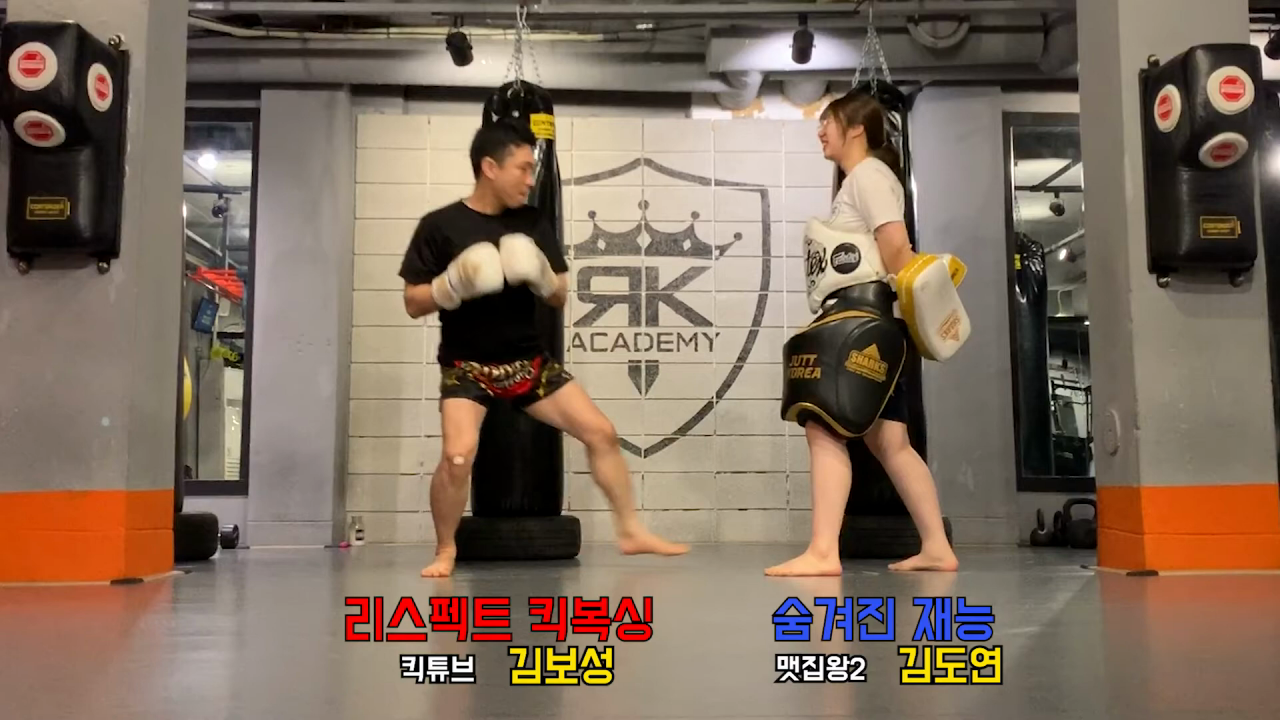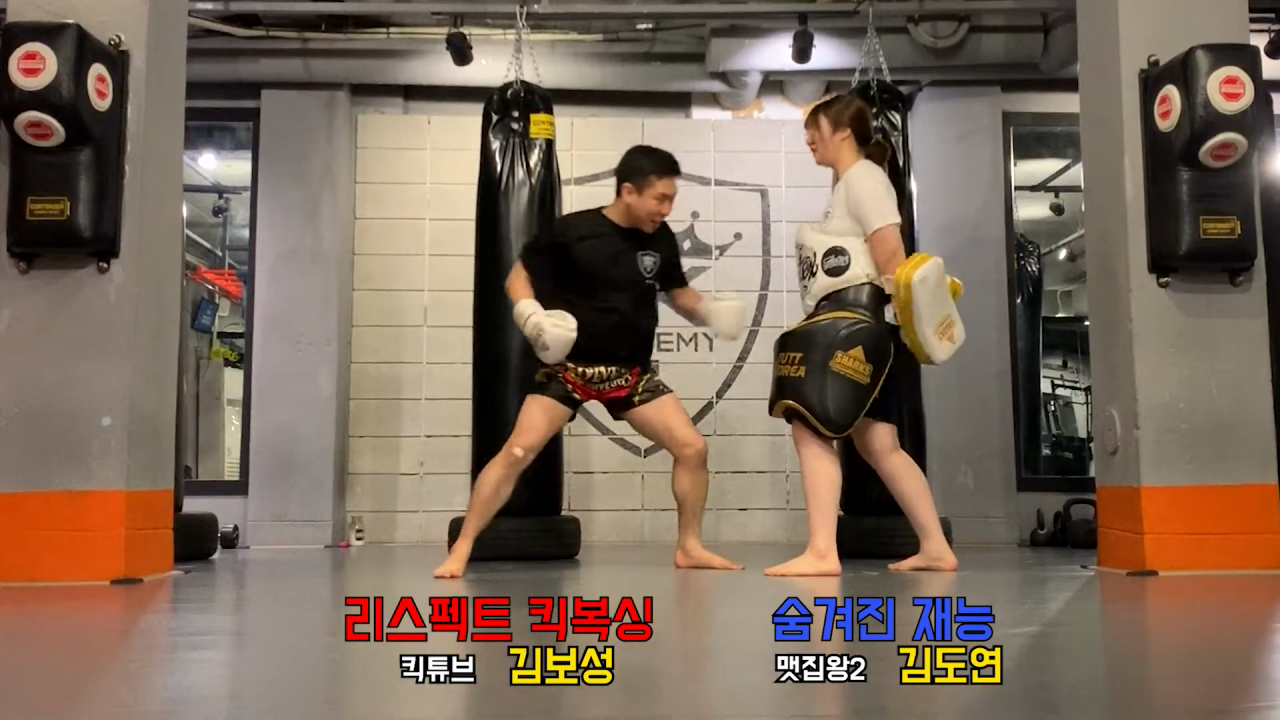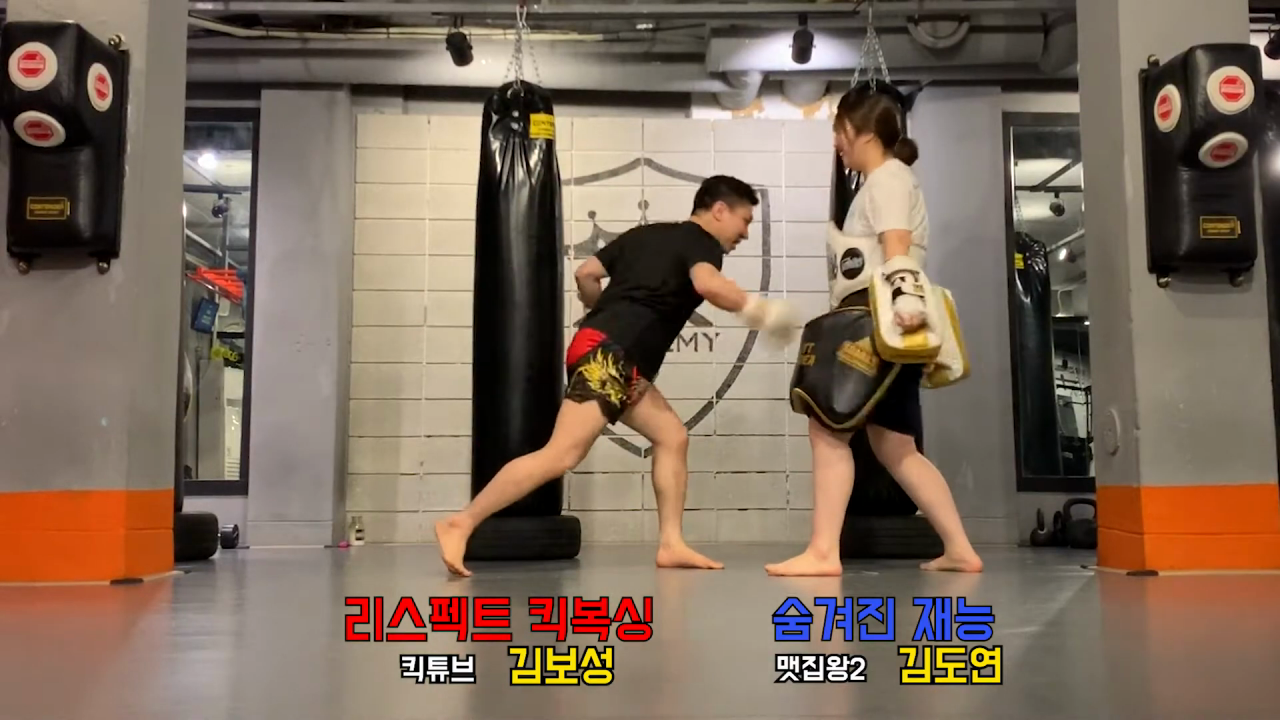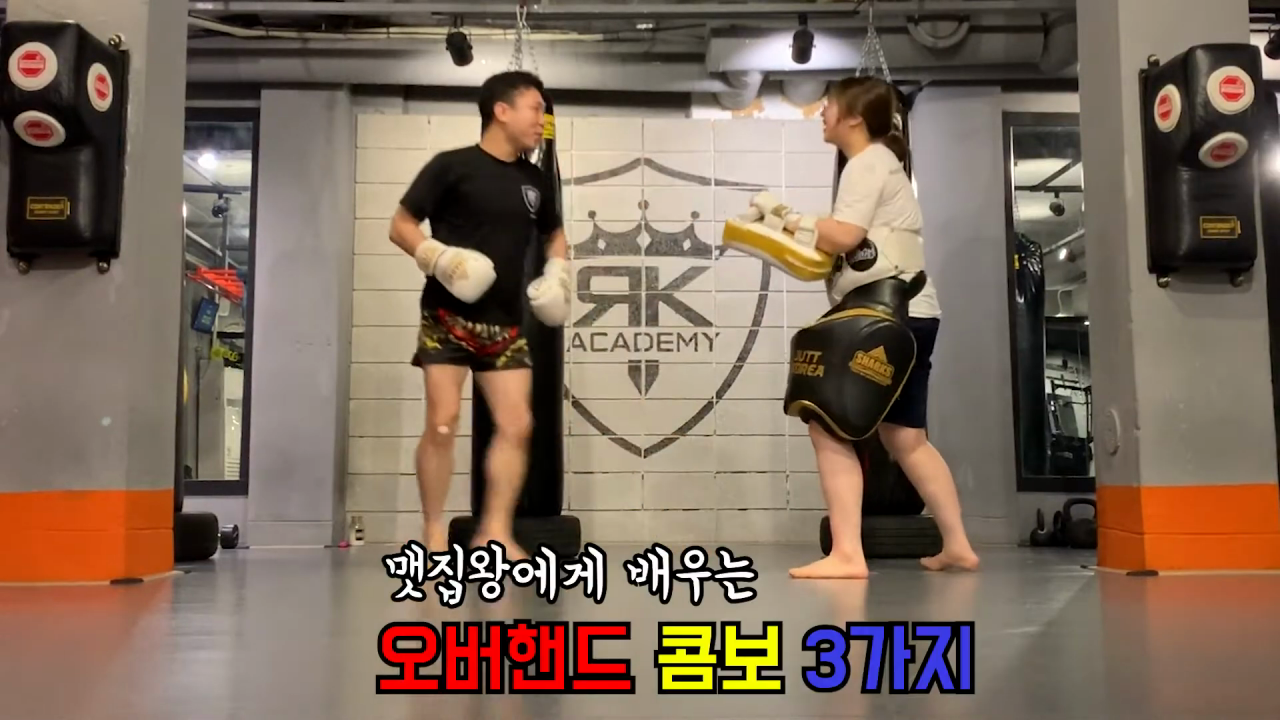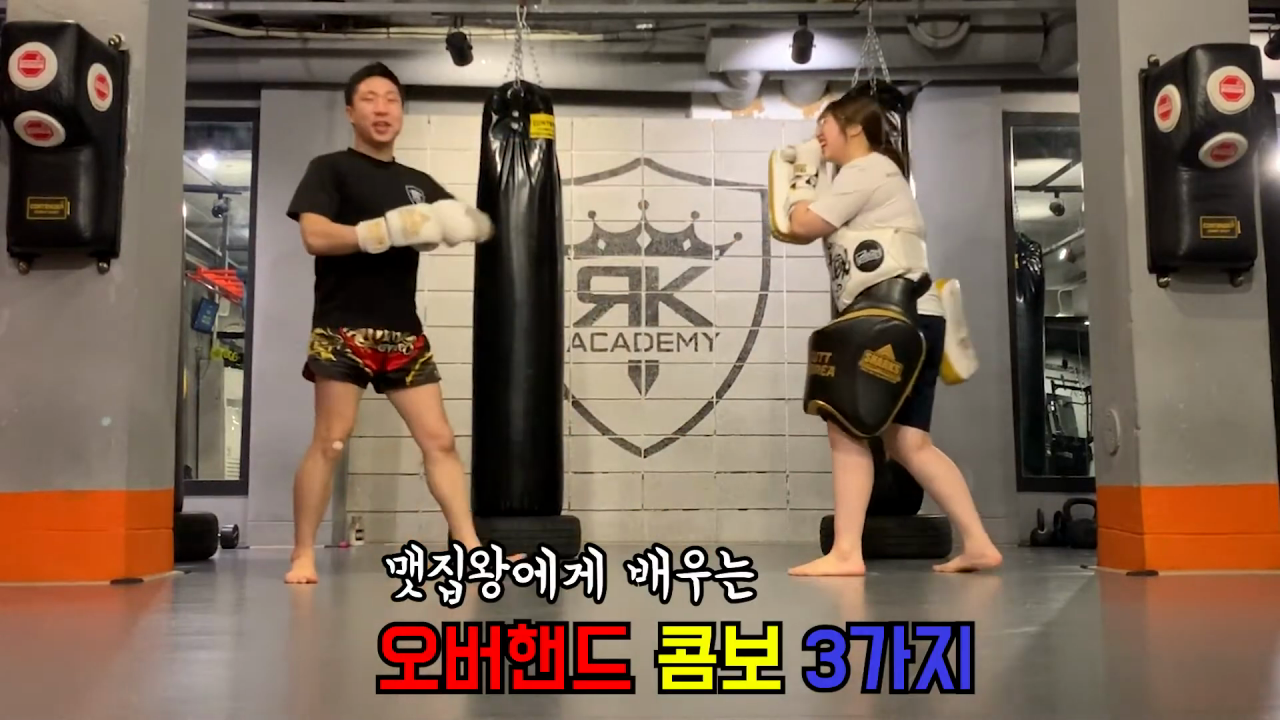
dt=1s
person 1, frame 1
left shoulder: (868, 175)
right shoulder: (857, 181)
left elbow: (896, 245)
right elbow: (877, 252)
left hip: (865, 319)
left knee: (824, 427)
right knee: (886, 441)
left ankle: (823, 553)
right ankle: (937, 548)
person 1, frame 2
left shoulder: (859, 178)
right shoulder: (855, 181)
left elbow: (890, 250)
left hip: (854, 322)
right hip: (851, 325)
left knee: (811, 428)
right knee: (878, 443)
left ankle: (821, 552)
right ankle: (936, 548)
person 1, frame 3
left shoulder: (888, 178)
right shoulder: (881, 183)
left elbow: (897, 245)
left wrist: (906, 300)
left knee: (827, 427)
right knee: (895, 449)
left ankle: (823, 552)
right ankle: (960, 550)
person 1, frame 4
left shoulder: (867, 165)
right shoulder: (877, 162)
left elbow: (843, 236)
left wrist: (786, 220)
right hip: (901, 317)
left knee: (829, 427)
right knee: (905, 439)
left ankle: (846, 555)
right ankle: (956, 546)
person 1, frame 5
left shoulder: (863, 172)
right shoulder: (879, 176)
left elbow: (802, 225)
right hip: (910, 319)
left knee: (848, 430)
right knee: (909, 441)
left ankle: (846, 553)
right ankle: (976, 543)
person 2, frame 1
left shoulder: (531, 221)
right shoulder: (439, 226)
left elbow: (561, 291)
right elbow: (414, 299)
left wrist: (540, 275)
right wrist: (453, 284)
left hip: (529, 362)
right hip: (466, 365)
left knee: (601, 433)
right knee: (458, 456)
left ankle: (631, 531)
right ankle: (446, 549)
person 2, frame 2
left shoulder: (661, 239)
right shoulder: (573, 230)
left elbow: (679, 293)
right elbow: (519, 274)
left wrist: (711, 310)
right wrist: (531, 316)
left hip: (630, 370)
right hip: (566, 366)
left knee: (692, 447)
right knee: (517, 452)
left ankle: (689, 548)
right ankle: (460, 551)
person 2, frame 3
left shoulder: (647, 234)
right shoulder: (702, 242)
left elbow: (586, 273)
right elbow: (708, 285)
left wrist: (598, 311)
right wrist: (764, 311)
left hip: (628, 363)
right hip: (612, 356)
left knee: (673, 438)
right knee: (561, 456)
left ankle: (673, 545)
right ankle: (460, 525)
person 2, frame 4
left shoulder: (534, 180)
right shoulder: (452, 166)
left elbow: (555, 235)
right elbow: (399, 227)
left wrist: (556, 274)
right wrist: (441, 260)
left hip: (505, 323)
right hip: (448, 316)
left knee: (515, 426)
right knee: (442, 425)
left ankle: (496, 530)
right ankle: (433, 535)
person 2, frame 5
left shoulder: (416, 182)
right shoulder: (329, 169)
left elbow: (472, 221)
right elbow: (315, 236)
left wrist: (464, 224)
right wrist: (389, 230)
left hip: (404, 333)
right hip: (343, 329)
left knee: (439, 440)
right knee: (331, 442)
left ankle: (471, 551)
right ankle: (303, 555)
